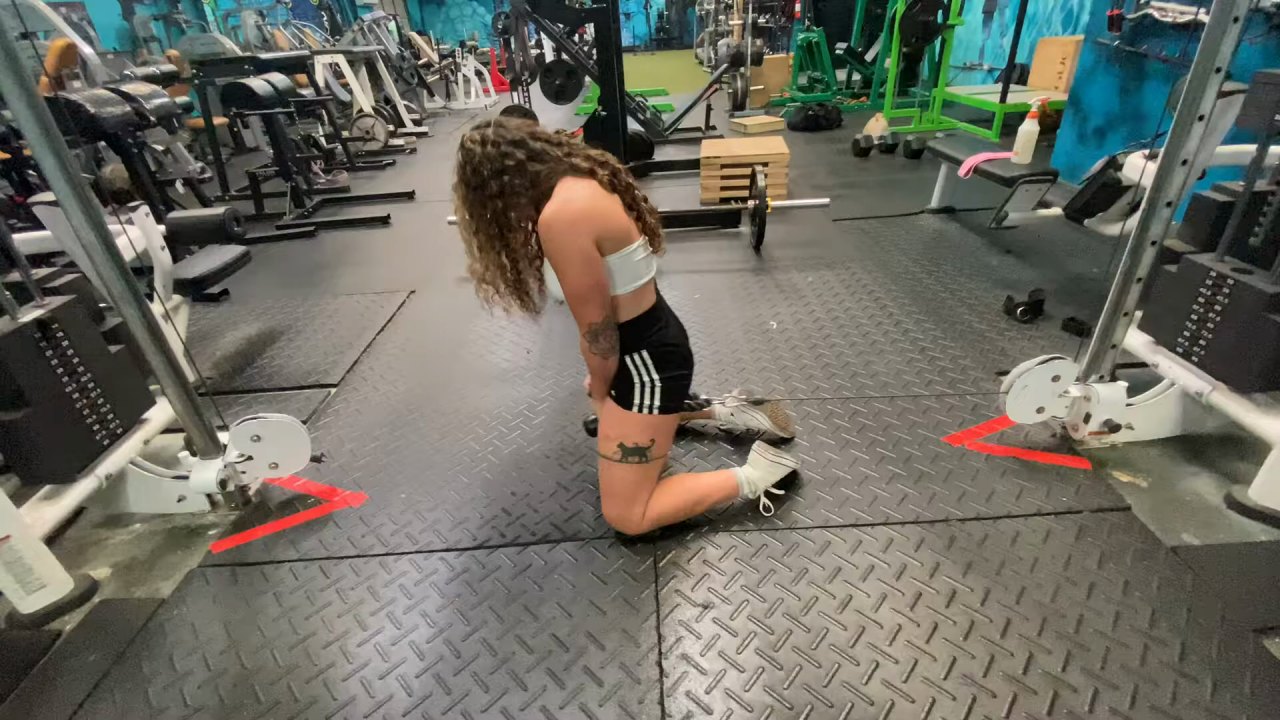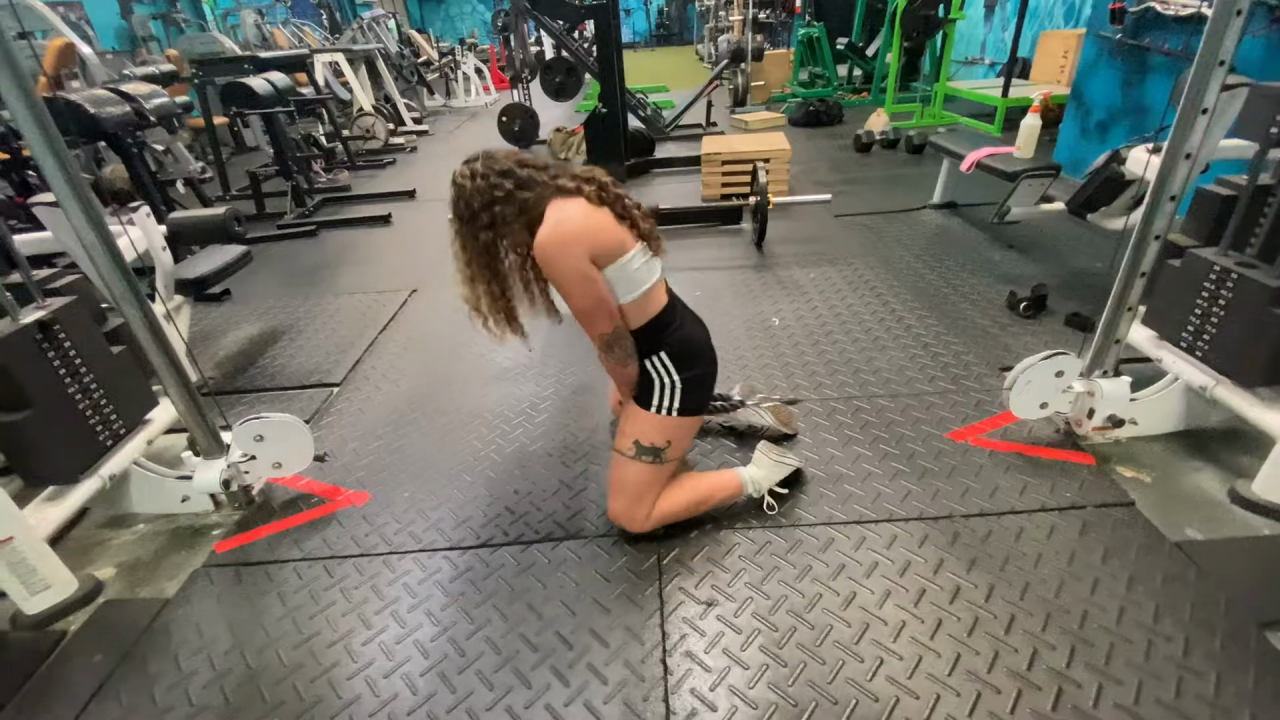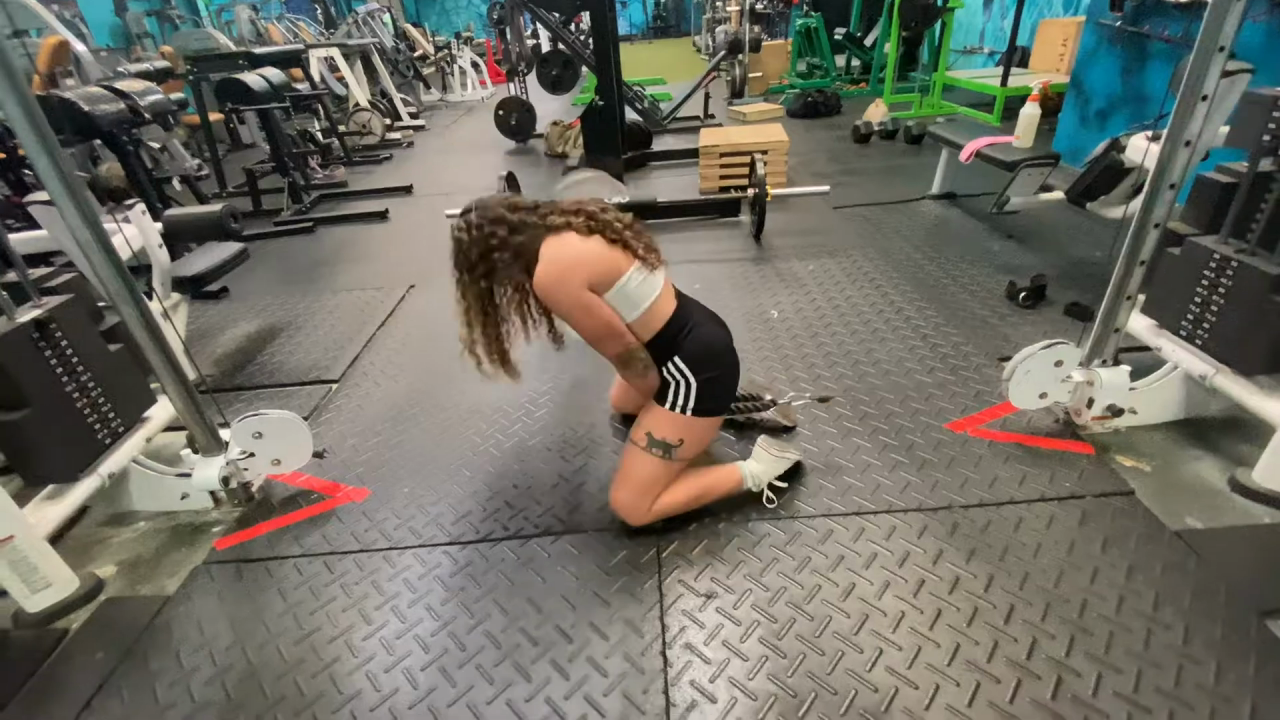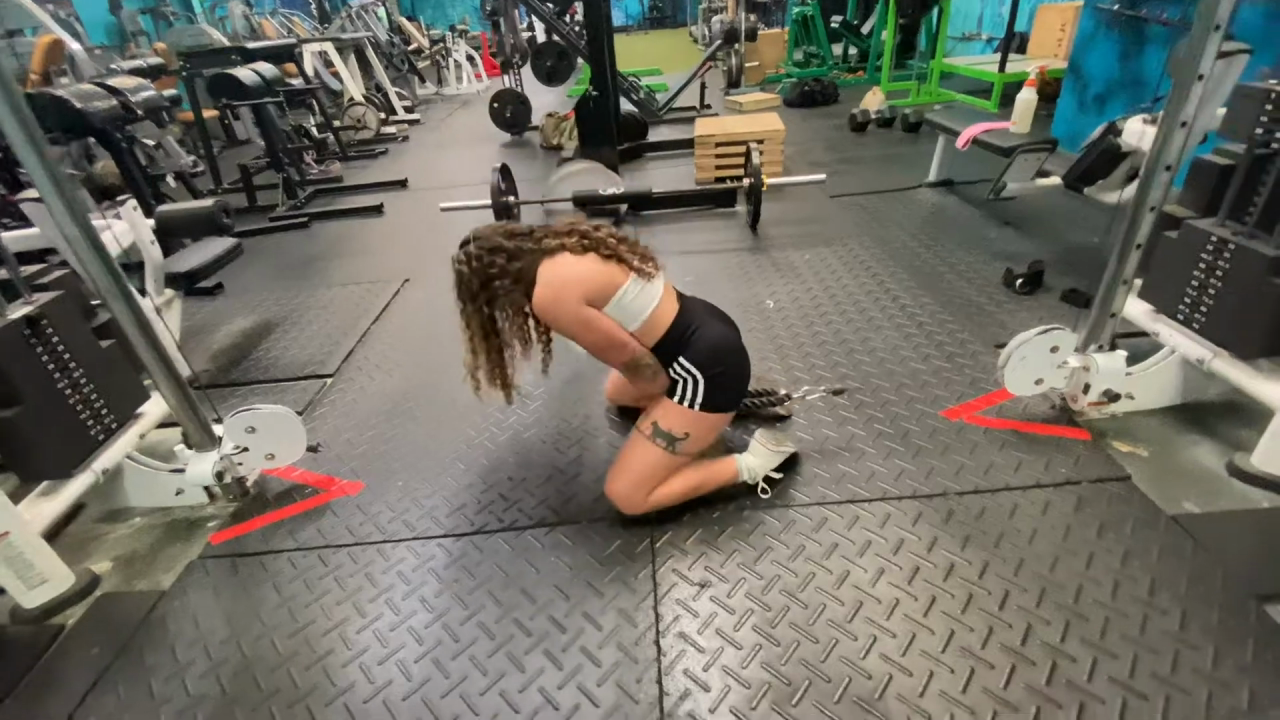
dt=0.2s
person 1, frame 1
left shoulder: (561, 214)
right shoulder: (581, 175)
left elbow: (595, 320)
left wrist: (600, 384)
right wrist: (603, 382)
left hip: (646, 359)
right hip: (654, 339)
left knee: (626, 516)
right knee: (612, 415)
left ankle: (751, 477)
right ankle: (731, 413)
person 1, frame 2
left shoulder: (554, 237)
right shoulder: (571, 196)
left elbow: (607, 332)
left wrist: (628, 391)
right wrist: (629, 393)
left hip: (675, 363)
right hip: (677, 337)
left knee: (630, 513)
right knee: (624, 412)
left ankle: (756, 477)
person 1, frame 3
left shoulder: (552, 274)
right shoulder: (566, 226)
left elbow: (623, 350)
left wrist: (660, 400)
left hip: (699, 366)
right hip: (698, 334)
left knee: (631, 505)
right knee: (622, 402)
left ankle: (755, 471)
right ankle: (728, 406)
person 1, frame 4
left shoulder: (551, 295)
right shoulder: (560, 244)
left elbow: (631, 360)
left wrist: (671, 407)
left hip: (708, 367)
right hip: (706, 329)
left knee: (626, 495)
right knee: (617, 394)
left ankle: (750, 464)
right ankle: (734, 401)
